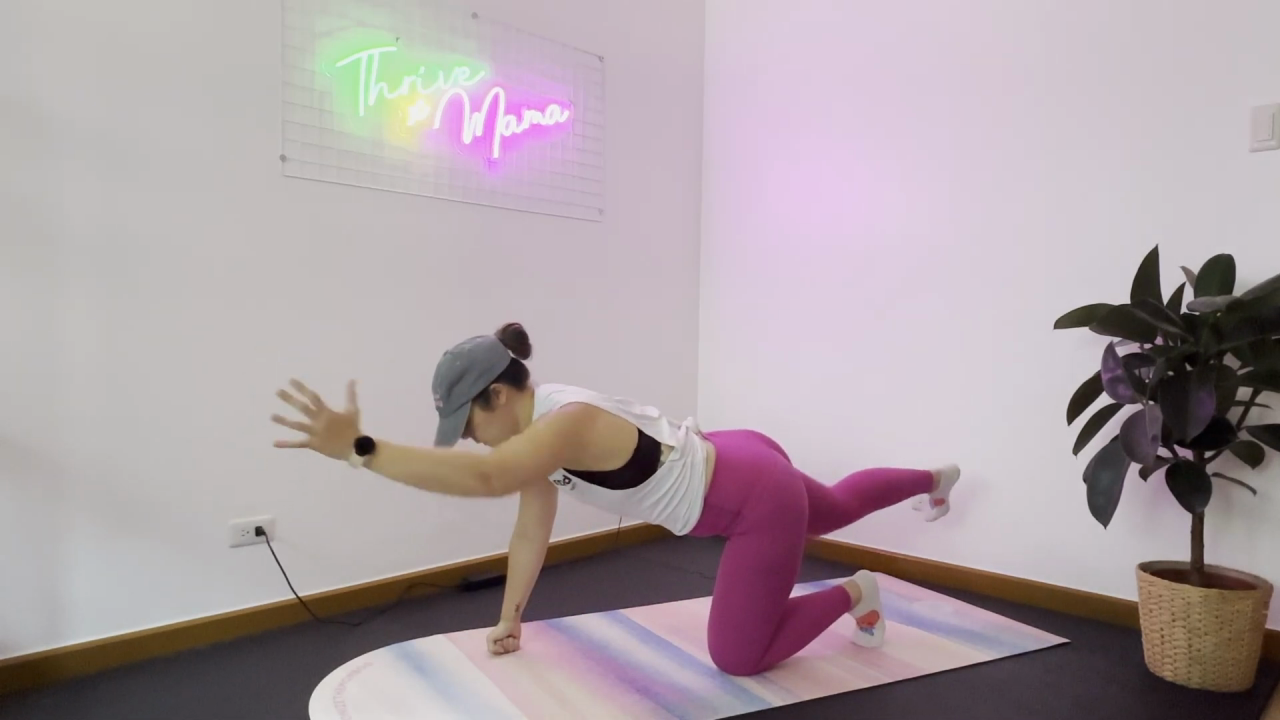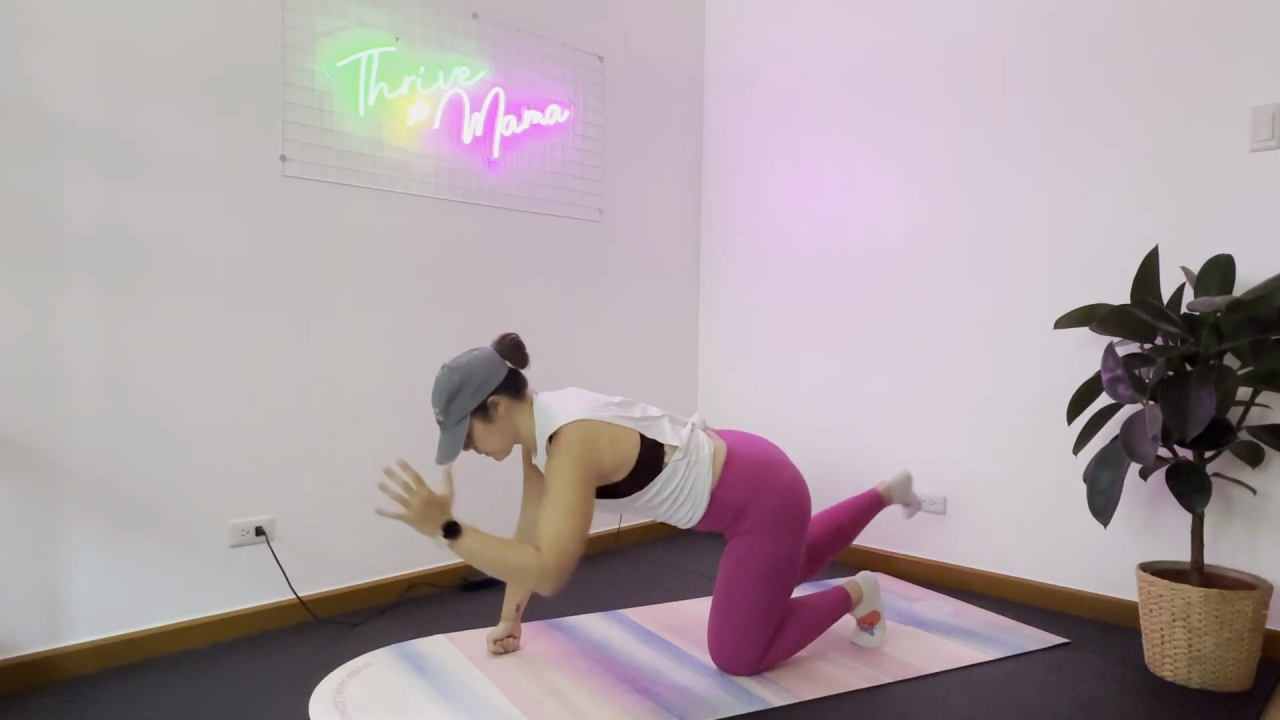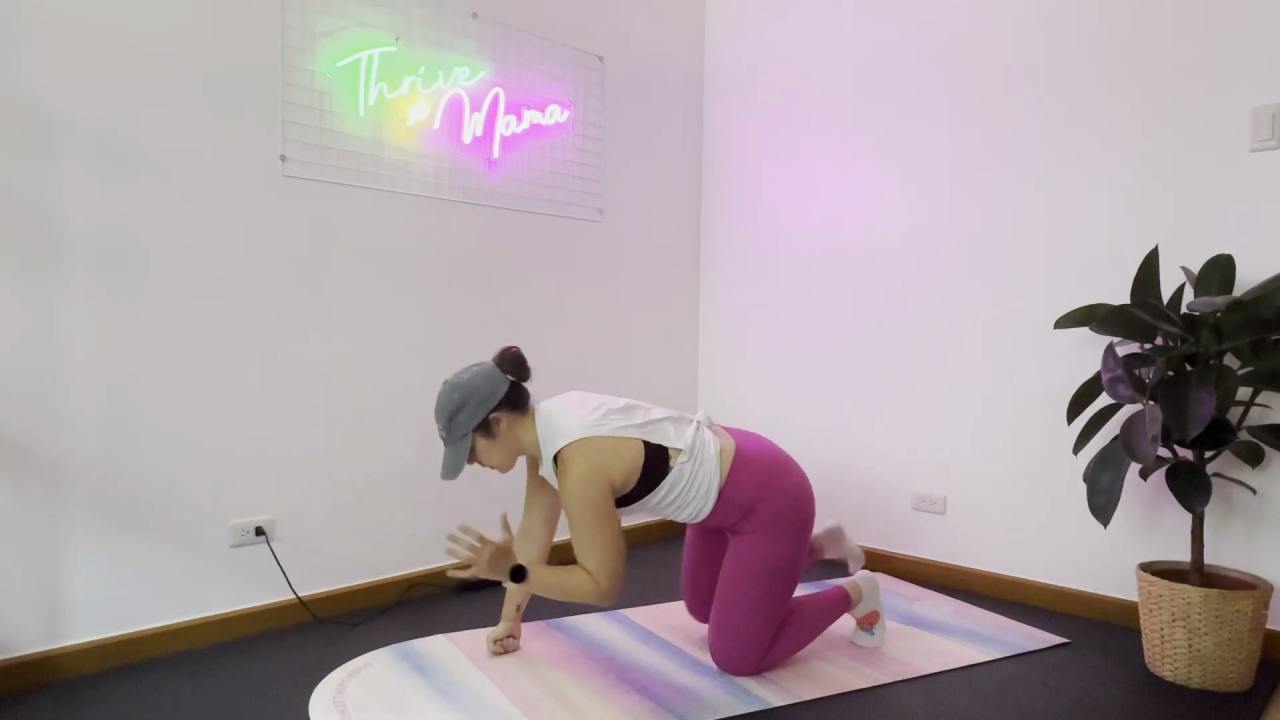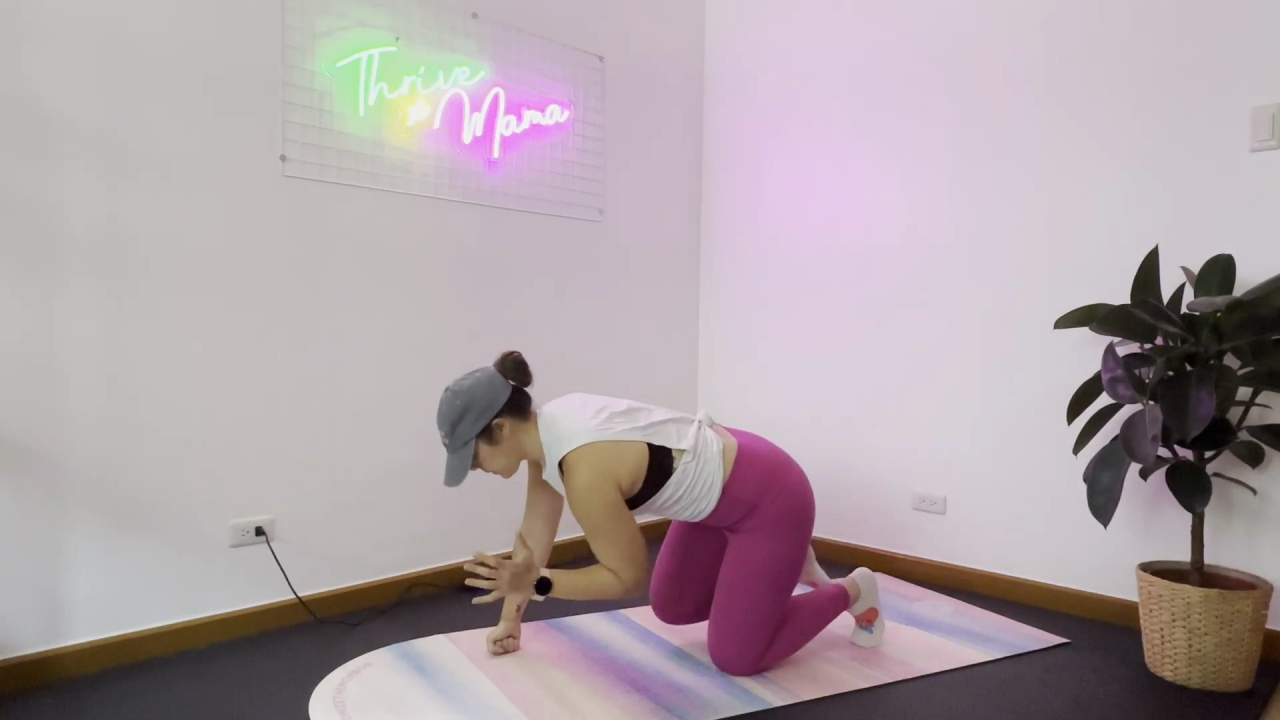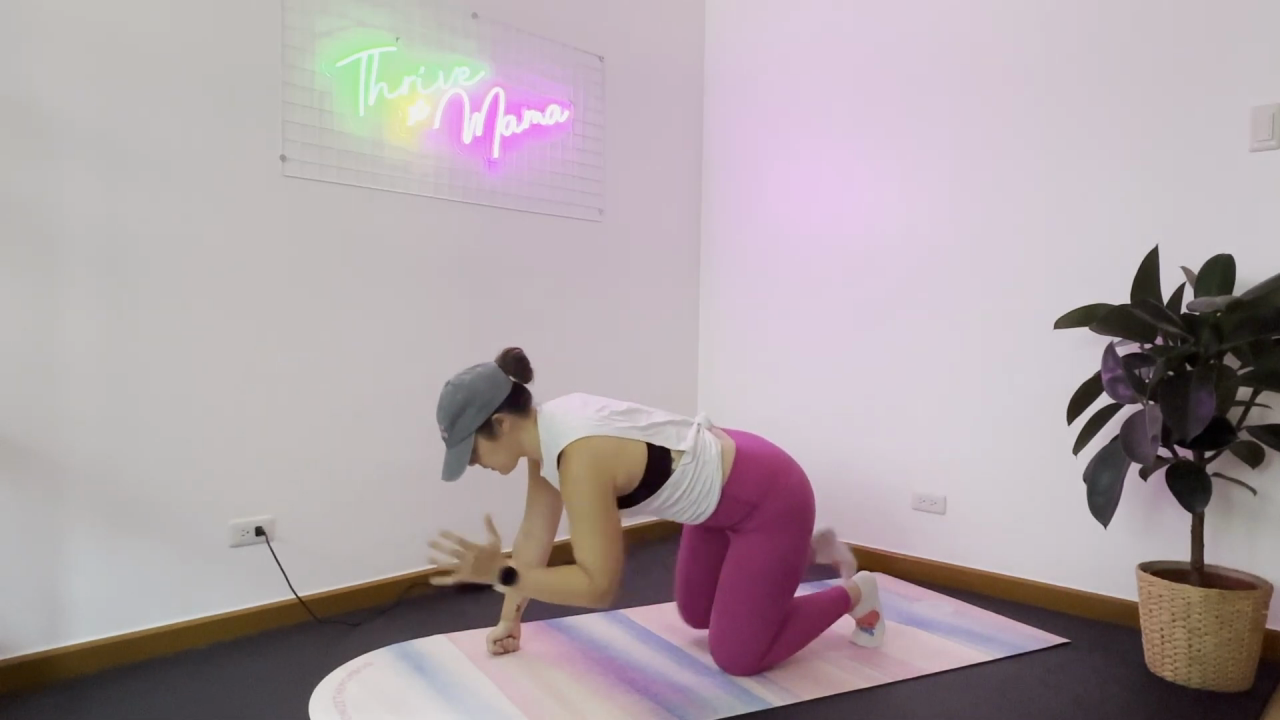
dt=0.3s
person 1, frame 1
left shoulder: (566, 423)
right shoulder: (537, 424)
left elbow: (483, 477)
right elbow: (530, 533)
left wrist: (359, 446)
right wrist: (510, 619)
left hip: (759, 501)
right hip: (731, 461)
left knee: (737, 656)
right knee: (837, 508)
left ankle: (854, 593)
right ankle: (933, 480)
person 1, frame 2
left shoulder: (572, 445)
right shoulder: (536, 420)
left elbow: (546, 569)
right elbow: (533, 531)
left wrist: (445, 527)
right wrist: (509, 621)
left hip: (762, 498)
right hip: (732, 471)
left knee: (737, 657)
right knee: (790, 566)
left ankle: (857, 594)
right ankle: (885, 493)
person 1, frame 3
left shoulder: (579, 462)
right shoulder: (542, 426)
left elbow: (603, 587)
right elbow: (534, 531)
left wrist: (508, 571)
right wrist: (510, 619)
left hip: (767, 497)
right hip: (729, 471)
left knee: (737, 656)
right knee: (705, 609)
left ankle: (854, 594)
right ankle: (818, 545)
person 1, frame 4
left shoulder: (583, 468)
right shoulder: (544, 429)
left elbow: (629, 578)
right elbow: (536, 530)
left wrist: (533, 584)
right wrist: (510, 617)
left hip: (768, 496)
right hip: (721, 477)
left knee: (735, 657)
right knee: (670, 608)
left ankle: (851, 591)
right ankle: (785, 563)
person 1, frame 5
left shoulder: (581, 460)
right shoulder: (540, 428)
left elbow: (599, 587)
right elbow: (536, 534)
left wrist: (499, 573)
right wrist: (509, 620)
left hip: (768, 498)
right hip: (724, 481)
left knee: (736, 658)
right knee: (697, 614)
left ankle: (852, 594)
right ankle: (808, 551)
